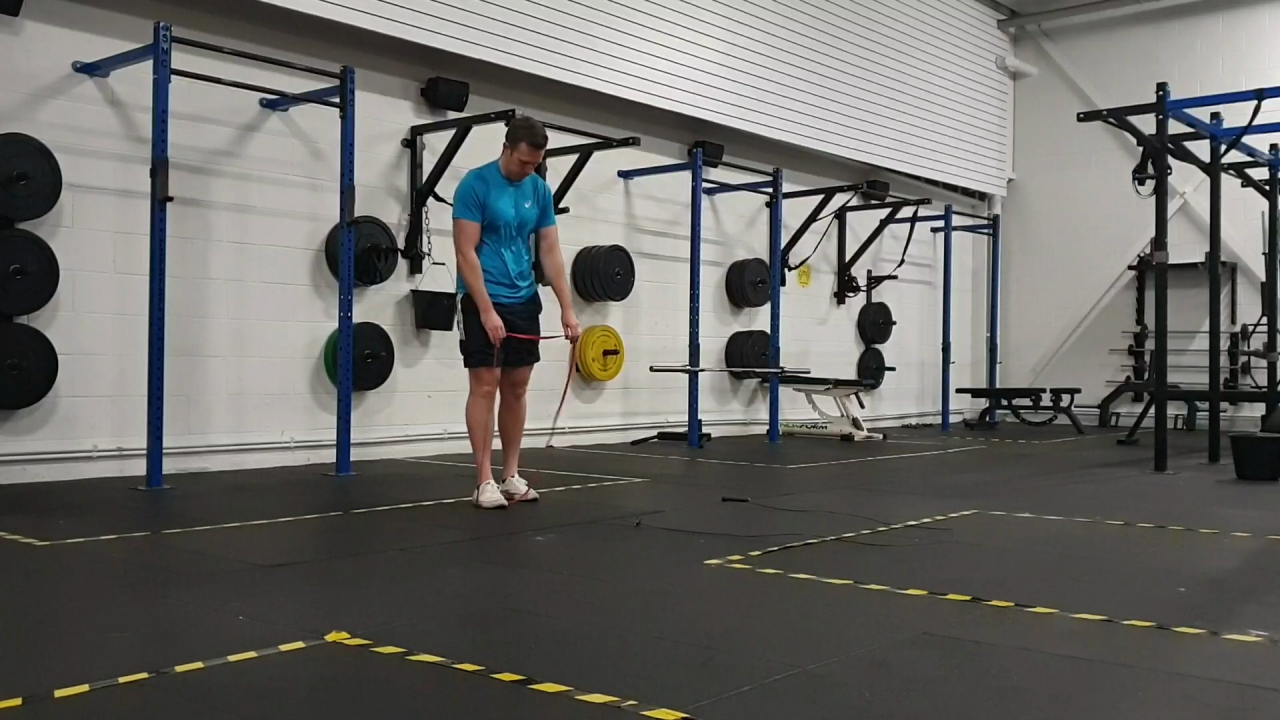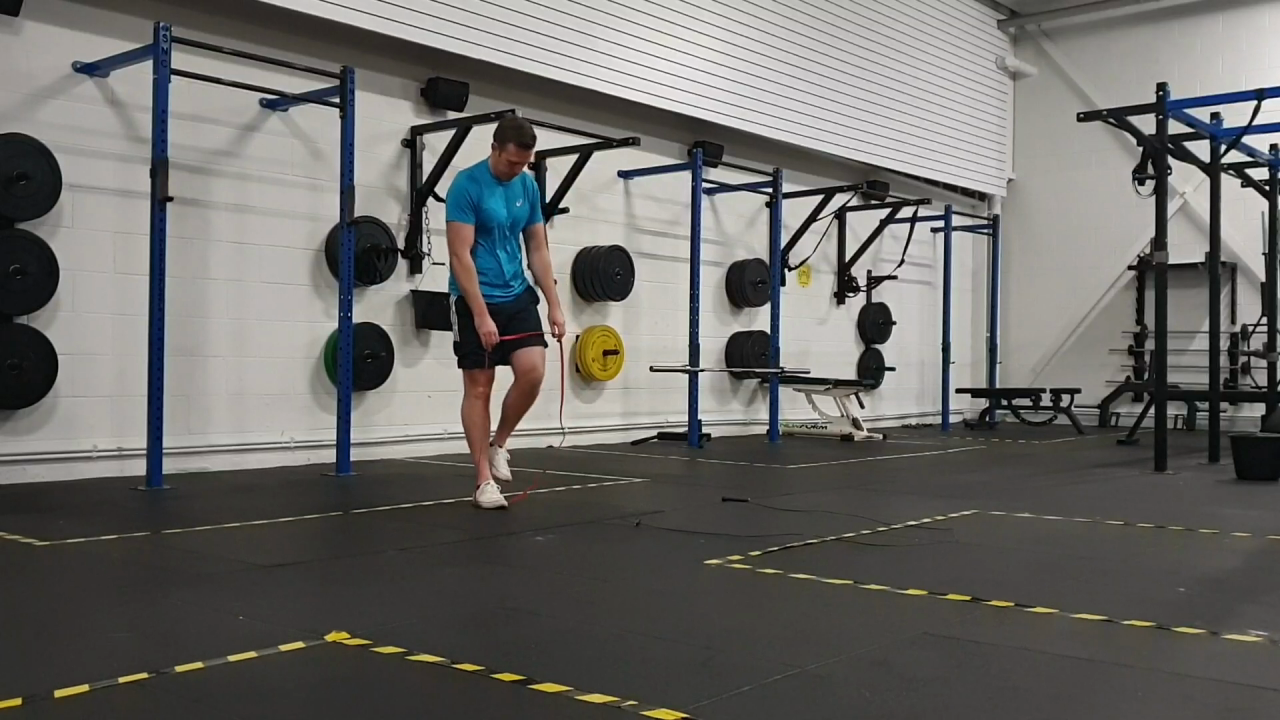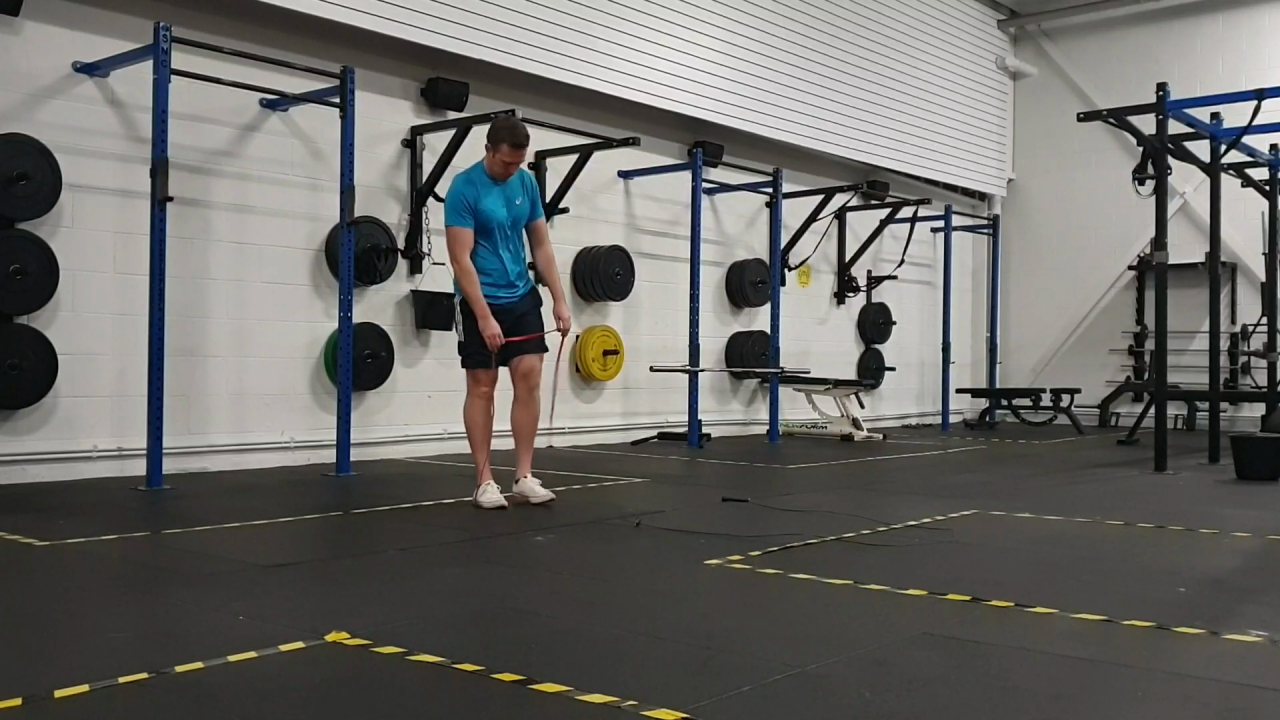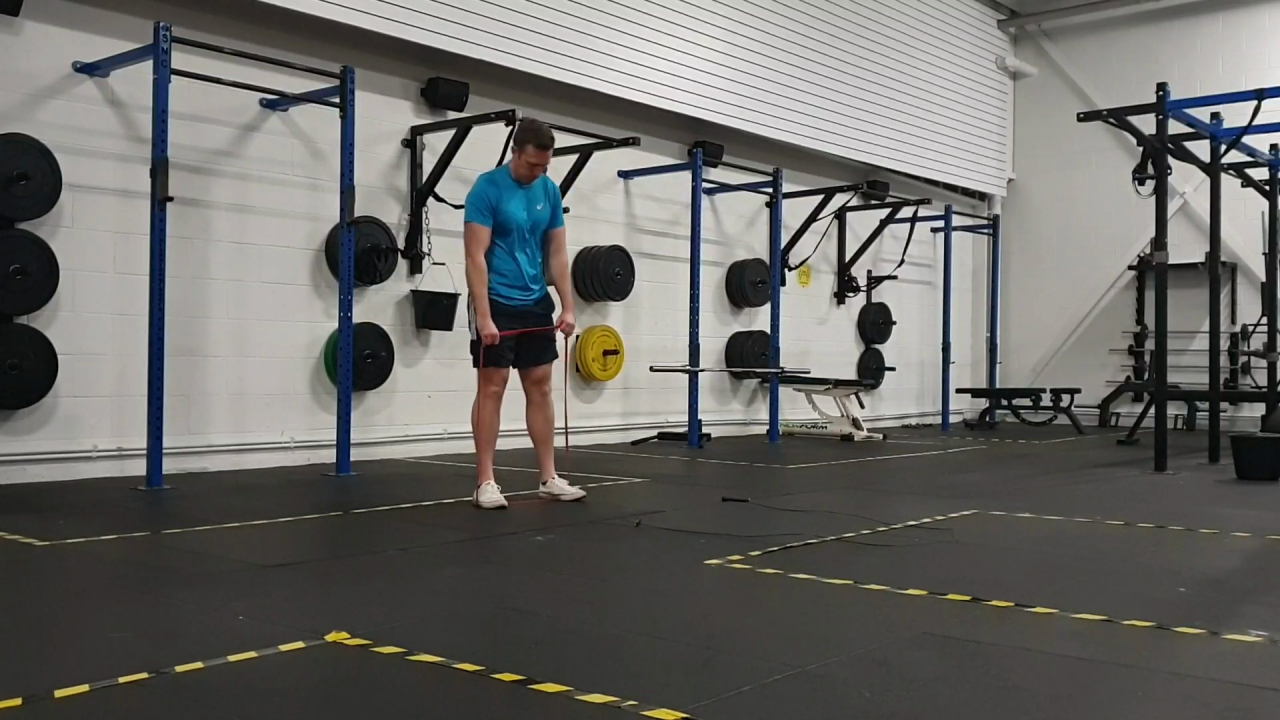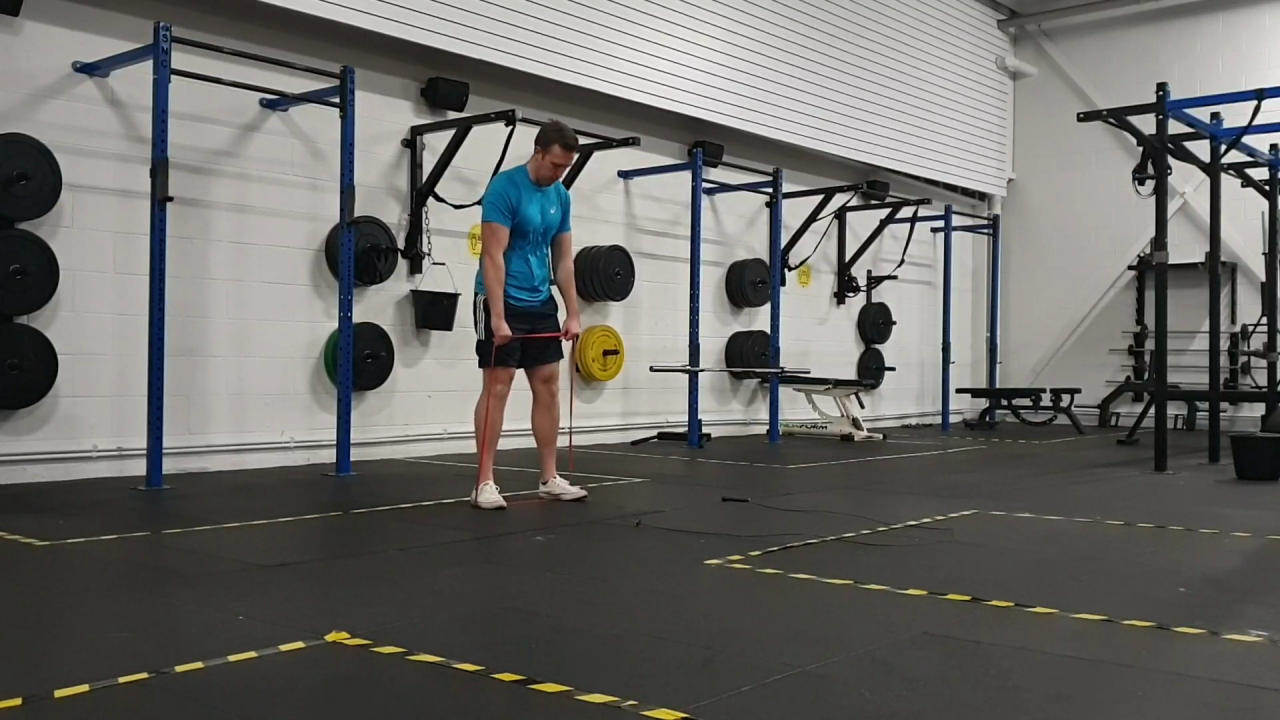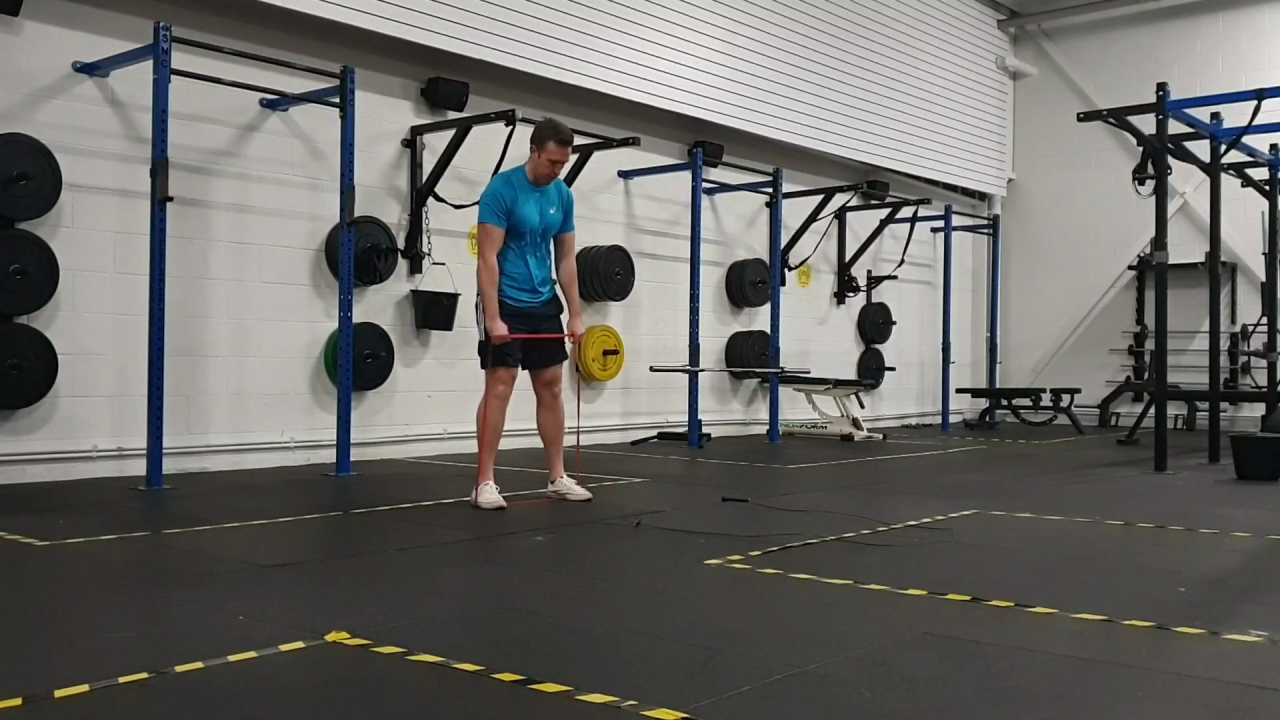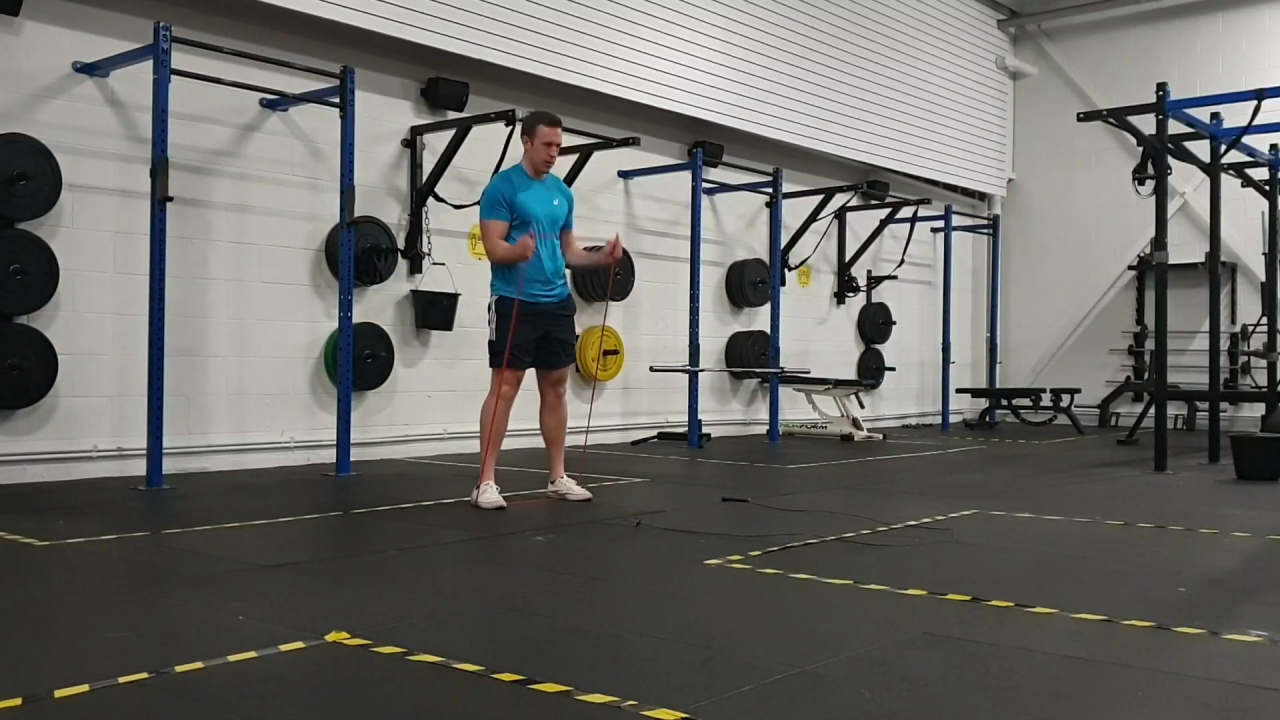
dt=0.4s
person 1, frame 1
left shoulder: (539, 190)
right shoulder: (475, 184)
left elbow: (550, 252)
right elbow: (466, 252)
left wrist: (567, 309)
right wrist: (486, 310)
left hip: (523, 300)
right hip: (482, 300)
left knee: (517, 388)
right knee: (485, 386)
left ankle: (511, 475)
right ankle: (485, 480)
person 1, frame 2
left shoulder: (528, 187)
right shoulder: (467, 185)
left elbow: (538, 250)
right elbow: (460, 255)
left wrist: (554, 305)
right wrist: (481, 315)
left hip: (518, 295)
right hip: (475, 299)
left knee: (533, 370)
right knee: (479, 386)
left ankle: (498, 444)
right ankle: (484, 480)
person 1, frame 3
left shoulder: (527, 184)
right shoulder: (464, 189)
left elbow: (541, 246)
right elbow: (461, 259)
left wrist: (559, 300)
right wrist: (485, 317)
left hip: (522, 298)
right hip: (480, 301)
left knee: (529, 380)
right knee: (482, 387)
left ankle: (524, 476)
right ankle: (485, 481)
person 1, frame 4
left shoulder: (550, 192)
right shoulder: (487, 188)
left elbow: (556, 254)
right elbow: (475, 256)
left wrist: (567, 307)
right wrist: (483, 316)
left hip: (536, 303)
right hip: (497, 302)
left knee: (540, 387)
right knee: (492, 387)
left ankle: (549, 477)
right ankle: (486, 481)
person 1, frame 5
left shoulder: (561, 197)
right shoulder: (504, 188)
left elbow: (563, 259)
right elbow: (493, 256)
left wrist: (572, 313)
right wrist: (498, 316)
left hip: (541, 303)
right hip: (503, 302)
left knee: (548, 386)
right knee: (498, 387)
left ankle: (549, 478)
right ankle: (485, 482)
person 1, frame 6
left shoulder: (563, 196)
right shoulder: (502, 189)
left elbow: (565, 258)
right elbow: (488, 256)
left wrist: (575, 314)
right wrist: (492, 317)
left hip: (544, 304)
right hip: (507, 305)
left knee: (551, 388)
right knee: (500, 387)
left ankle: (557, 477)
right ankle: (485, 482)
person 1, frame 7
left shoulder: (562, 192)
right shoulder: (502, 186)
right elbow: (493, 249)
left wrist: (600, 257)
right wrist: (515, 251)
left hip: (558, 302)
right hip: (515, 302)
left knee: (555, 388)
right knee: (505, 387)
left ankle: (558, 477)
right ankle: (486, 482)
